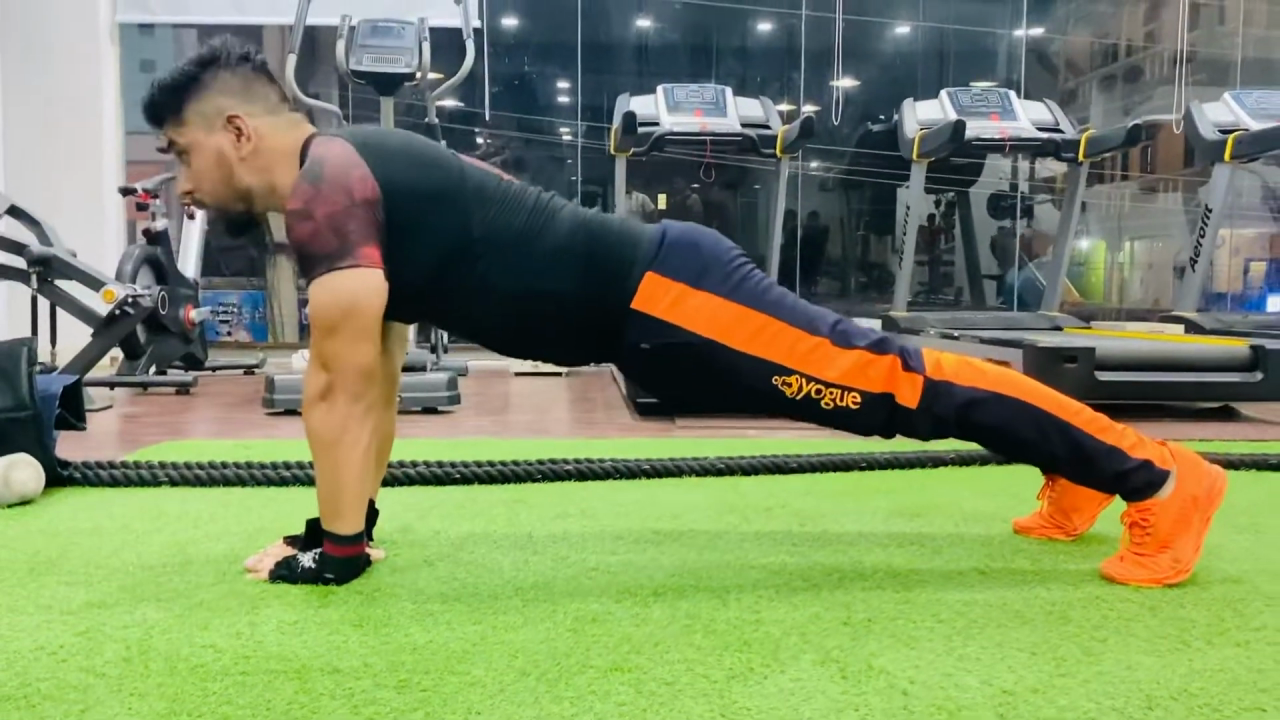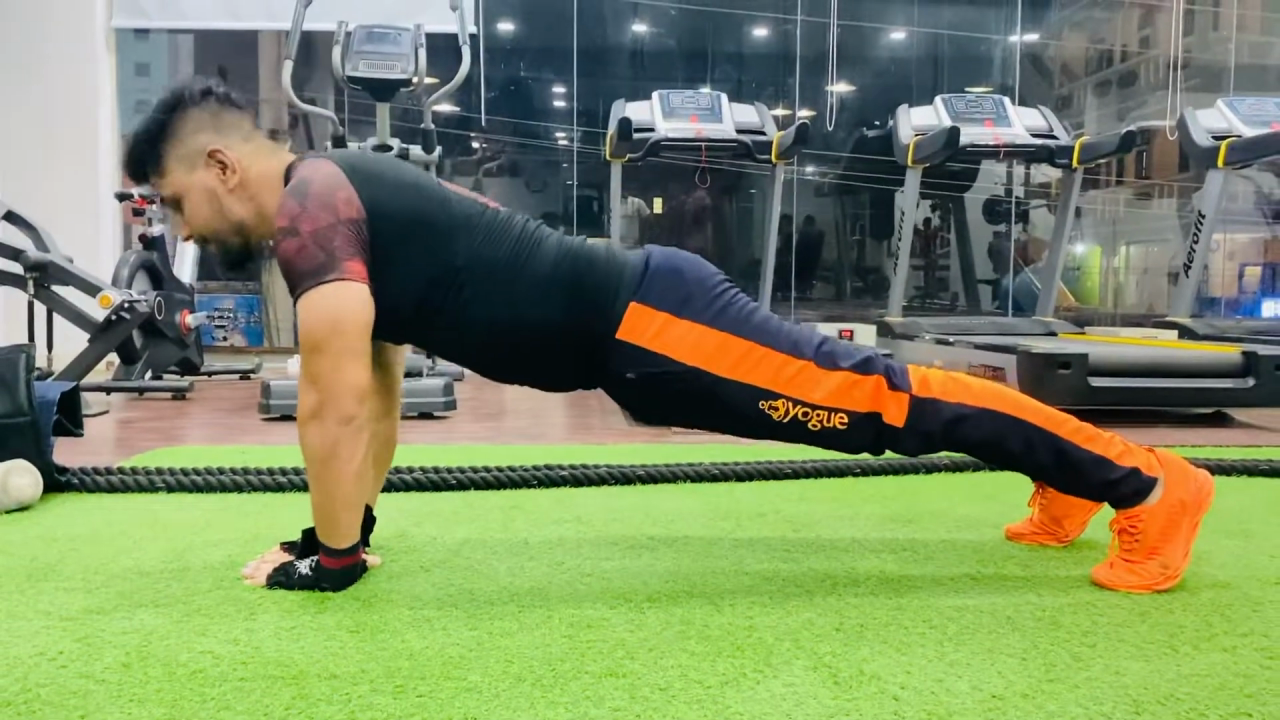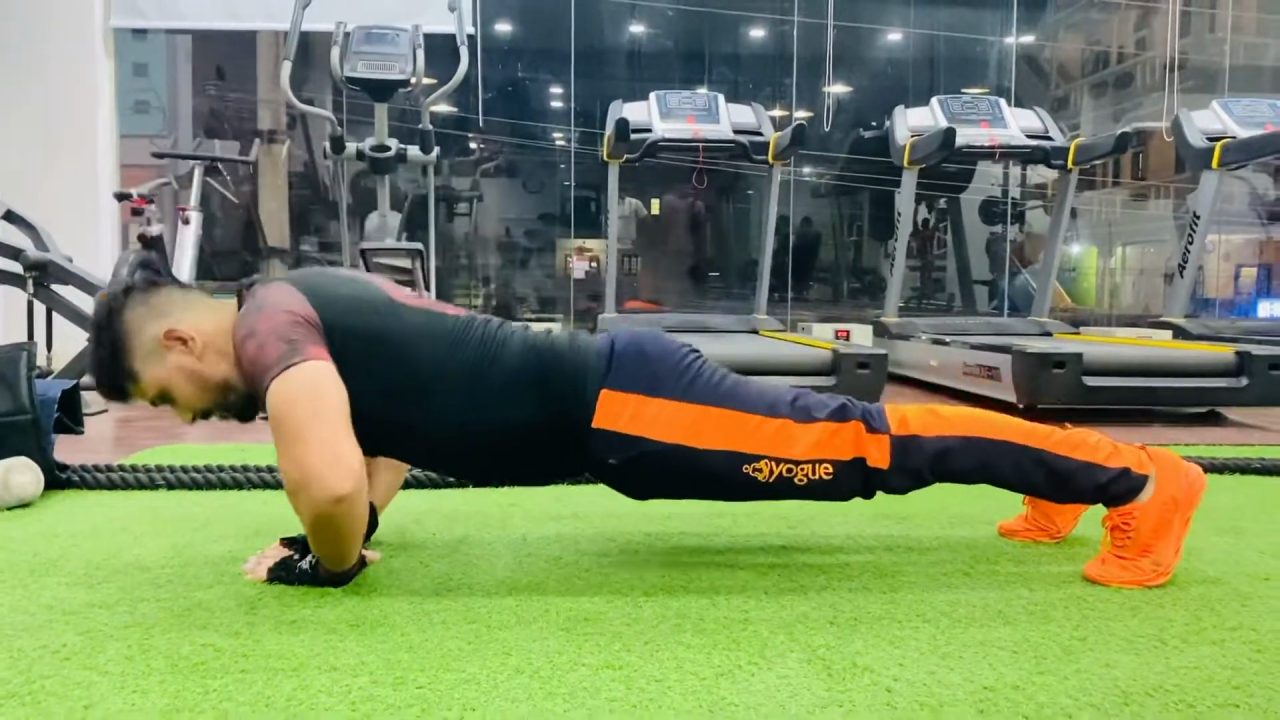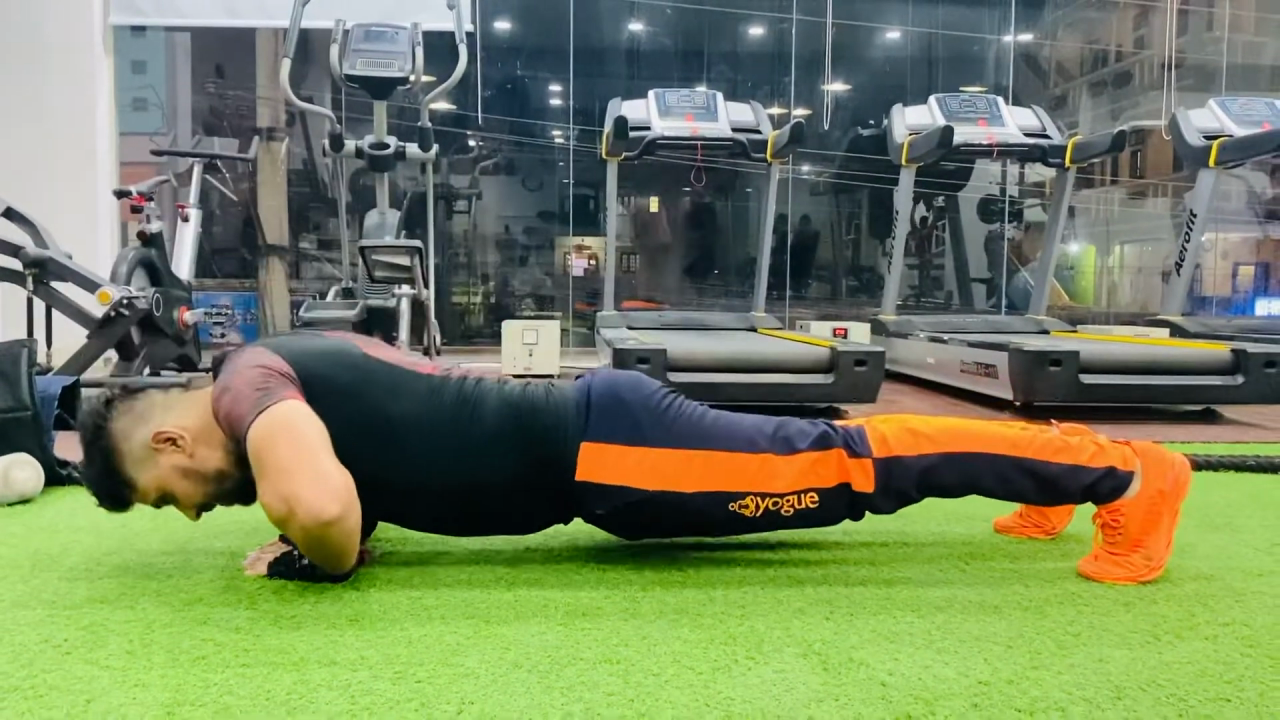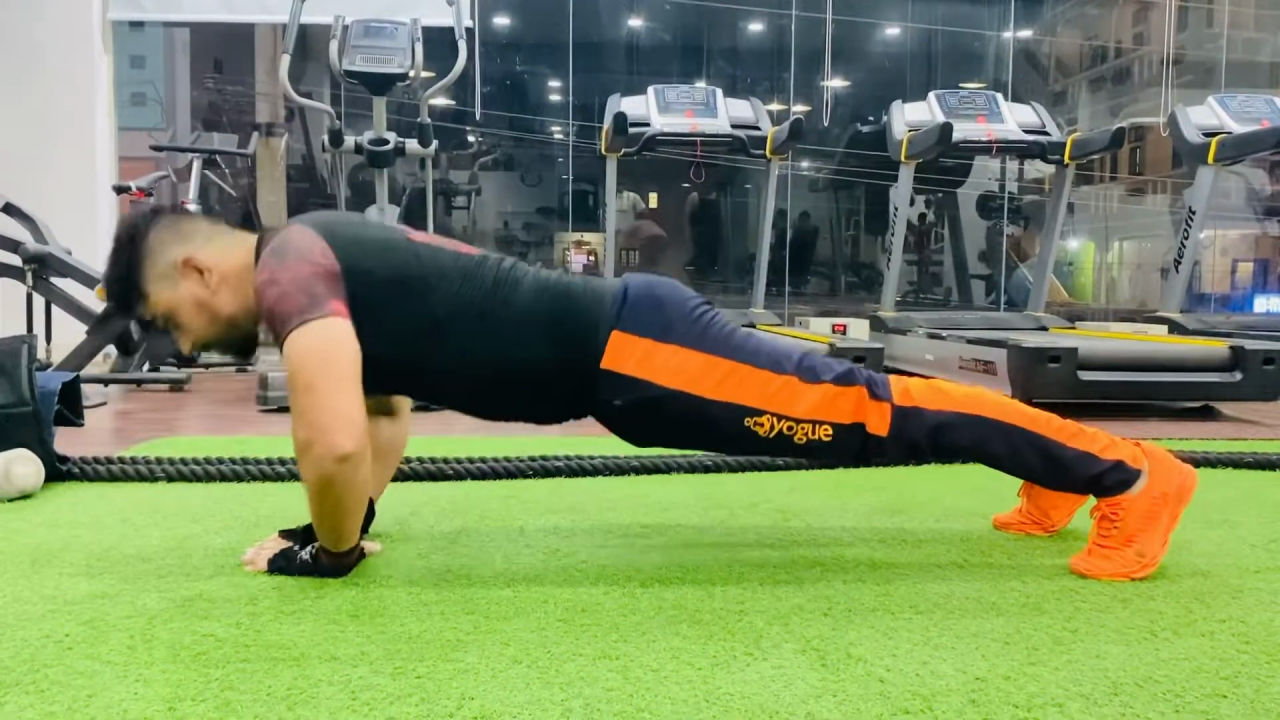
dt=0.4s
person 1, frame 1
left shoulder: (324, 189)
right shoulder: (346, 176)
left elbow: (338, 386)
right elbow: (374, 371)
left wrist: (335, 548)
right wrist: (350, 516)
left hip: (658, 297)
right hip: (645, 297)
left knee: (887, 384)
right knee: (874, 384)
left ankle: (1156, 480)
right ankle: (1079, 471)
person 1, frame 2
left shoulder: (308, 208)
right shoulder: (336, 195)
left elbow: (334, 405)
right elbow: (378, 385)
left wrist: (332, 556)
right wrist: (351, 519)
left hip: (641, 327)
right hip: (633, 315)
left knee: (875, 403)
right knee: (863, 399)
left ankle: (1145, 486)
right ankle: (1069, 480)
person 1, frame 3
left shoulder: (265, 323)
right shoulder: (305, 302)
left elbow: (328, 481)
left wrist: (327, 559)
right wrist: (353, 522)
left hip: (613, 408)
right hip: (607, 385)
left knee: (857, 448)
right knee: (837, 432)
left ankle: (1132, 481)
right ankle: (1062, 469)
person 1, frame 4
left shoulder: (245, 386)
right shoulder: (291, 363)
left elbow: (316, 500)
left wrist: (329, 560)
right wrist: (343, 525)
left hip: (592, 455)
right hip: (589, 421)
left knee: (844, 469)
right knee: (812, 451)
left ankle: (1123, 474)
right ankle: (1053, 451)
person 1, frame 5
left shoulder: (286, 270)
right shoulder: (318, 256)
left elbow: (334, 441)
right elbow: (382, 396)
left wrist: (328, 548)
right wrist: (350, 506)
left hip: (622, 354)
right hip: (615, 339)
left knee: (860, 415)
right knee: (839, 407)
left ankle: (1123, 475)
right ankle: (1062, 463)
